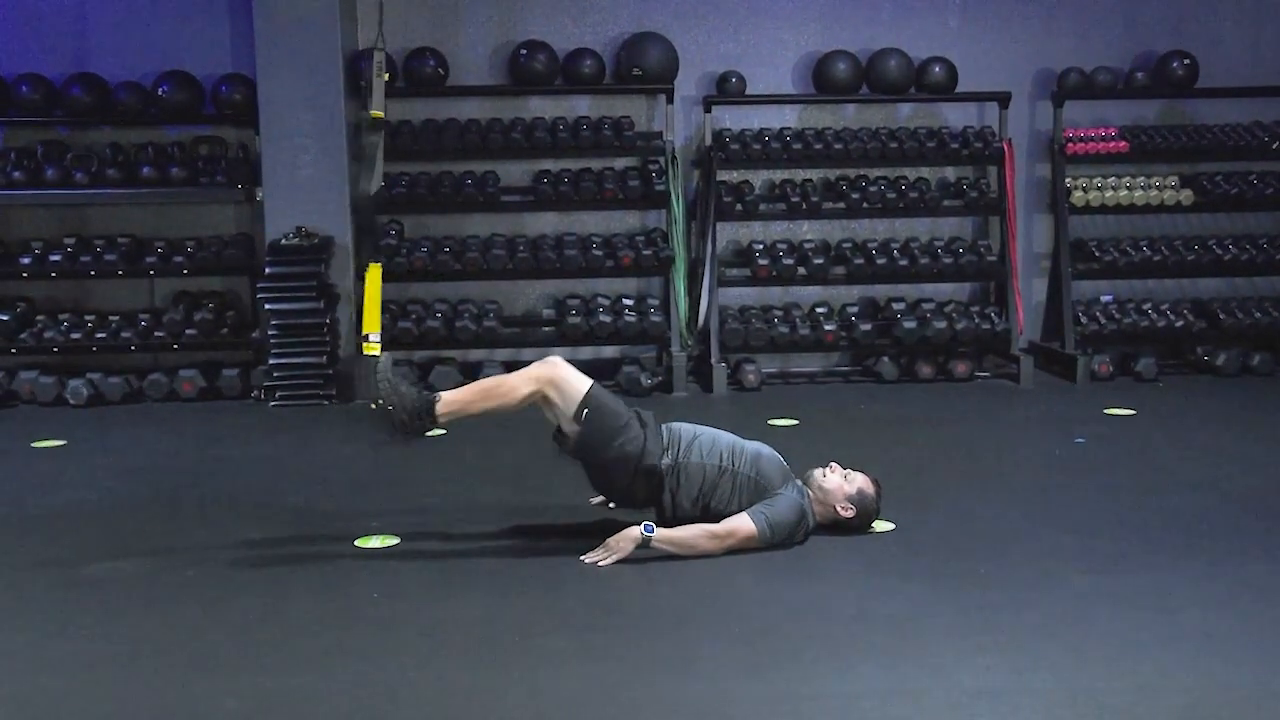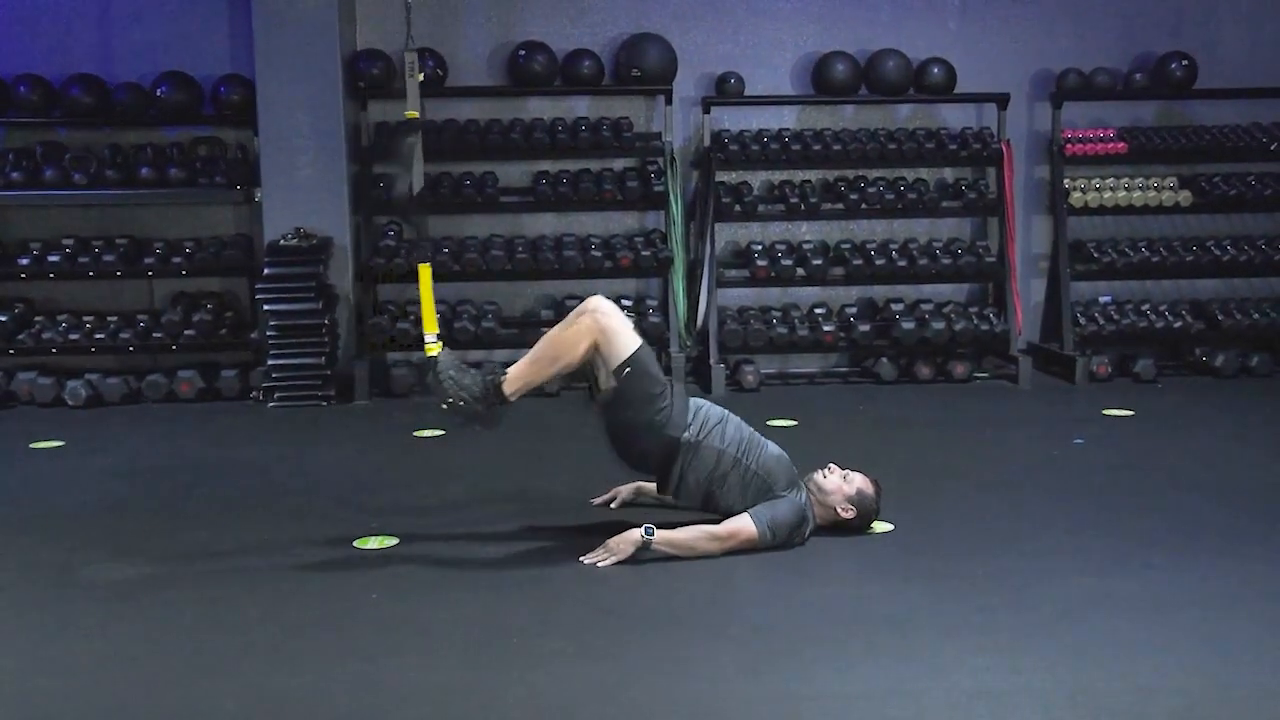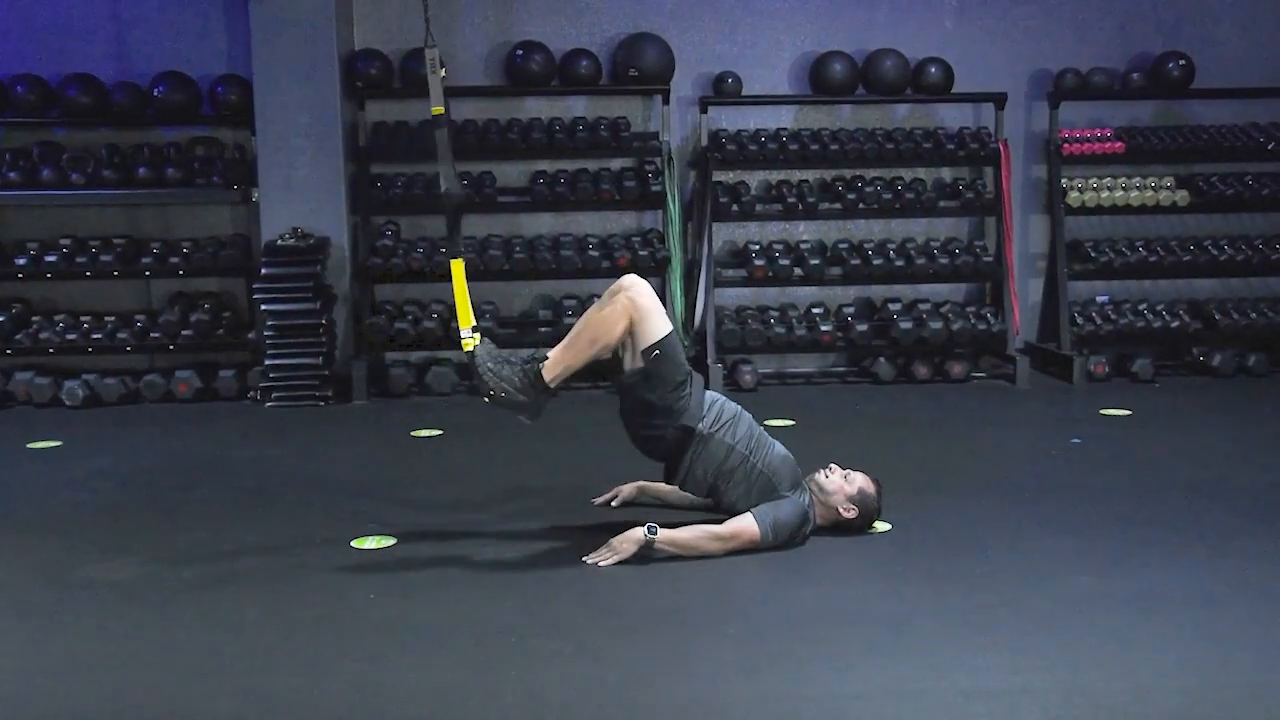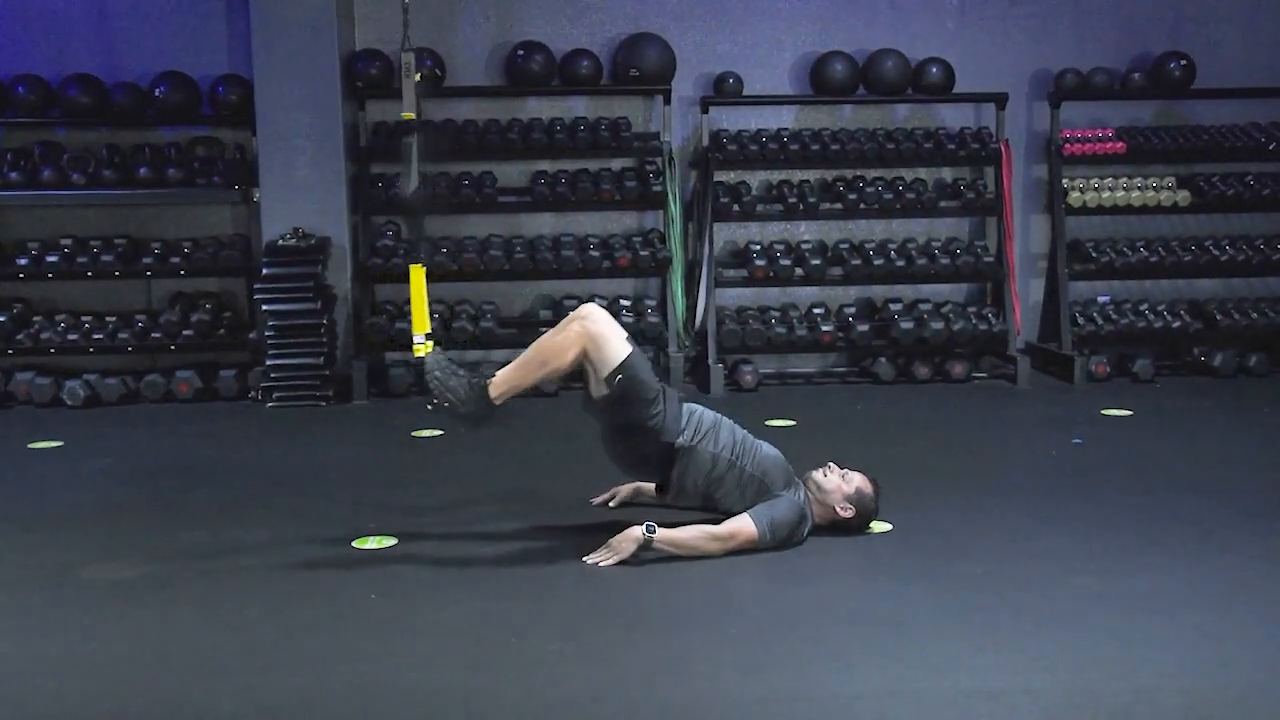
dt=0.3s
person 1, frame 1
left shoulder: (793, 513)
right shoulder: (788, 486)
left elbow: (721, 536)
left wrist: (644, 534)
left hip: (650, 466)
right hip: (657, 449)
left knee: (549, 372)
right knee: (550, 375)
left ankle: (424, 411)
right ankle: (429, 406)
person 1, frame 2
left shoulder: (792, 517)
right shoulder: (791, 492)
left elbow: (722, 538)
left wrist: (643, 536)
right wrist: (643, 488)
left hip: (665, 435)
right hip: (679, 427)
left knee: (597, 313)
right knee: (595, 313)
left ankle: (492, 394)
right ankle: (496, 387)
person 1, frame 3
left shoulder: (795, 516)
right shoulder: (796, 494)
left elbow: (725, 538)
left wrist: (647, 535)
left hip: (677, 423)
right hip: (689, 419)
left knee: (632, 293)
right knee: (628, 293)
left ankle: (534, 381)
right ankle: (536, 373)
person 1, frame 4
left shoulder: (792, 517)
right shoulder: (790, 494)
left elbow: (722, 538)
left wrist: (644, 534)
right wrist: (640, 489)
left hip: (662, 439)
right hip: (672, 430)
left knee: (589, 323)
right knee: (589, 322)
left ankle: (482, 395)
right ankle: (488, 389)
